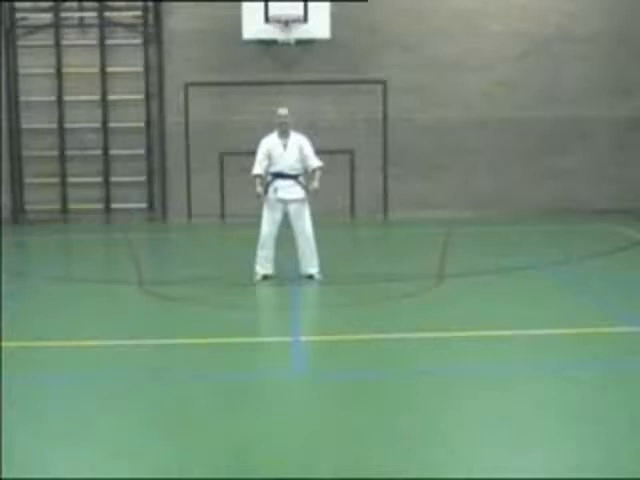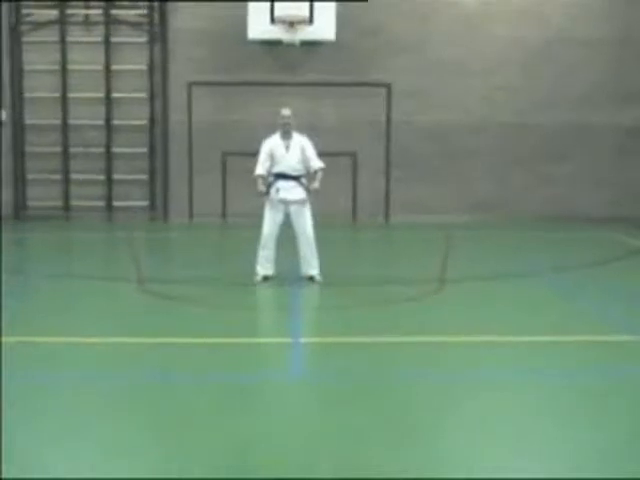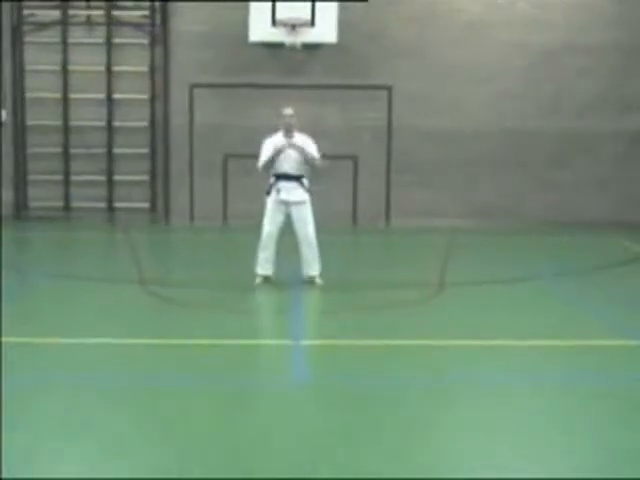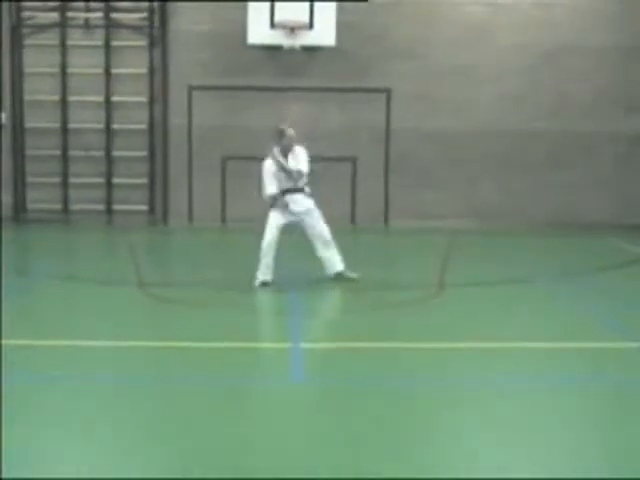
dt=1s
person 1, frame 1
left shoulder: (301, 140)
right shoulder: (267, 141)
left elbow: (313, 161)
right elbow: (260, 166)
left wrist: (316, 180)
right wrist: (258, 186)
left hip: (296, 189)
right hip: (275, 189)
left knee: (305, 231)
right knee: (267, 232)
left ankle: (310, 269)
right ankle: (264, 270)
person 1, frame 2
left shoulder: (303, 141)
right shoulder: (269, 142)
left elbow: (314, 162)
right elbow: (262, 166)
left wrist: (317, 180)
right wrist: (261, 184)
left hip: (298, 190)
right hip: (276, 190)
left knee: (305, 232)
right knee: (268, 232)
left ankle: (311, 271)
right ankle: (265, 271)
person 1, frame 3
left shoulder: (305, 140)
right shoulder: (271, 141)
left elbow: (314, 161)
right elbow: (263, 165)
left wrist: (299, 149)
right wrist: (277, 152)
left hip: (299, 190)
right hip: (278, 190)
left knee: (307, 234)
right knee: (269, 233)
left ankle: (312, 273)
right ankle: (264, 272)
person 1, frame 4
left shoulder: (299, 152)
right shoulder: (269, 163)
left elbow: (299, 175)
right elbow: (270, 191)
left wrist: (279, 161)
right wrist: (278, 202)
left hip: (303, 201)
right hip: (283, 202)
left knee: (322, 234)
right knee: (269, 240)
left ankle: (337, 270)
right ankle: (263, 277)
